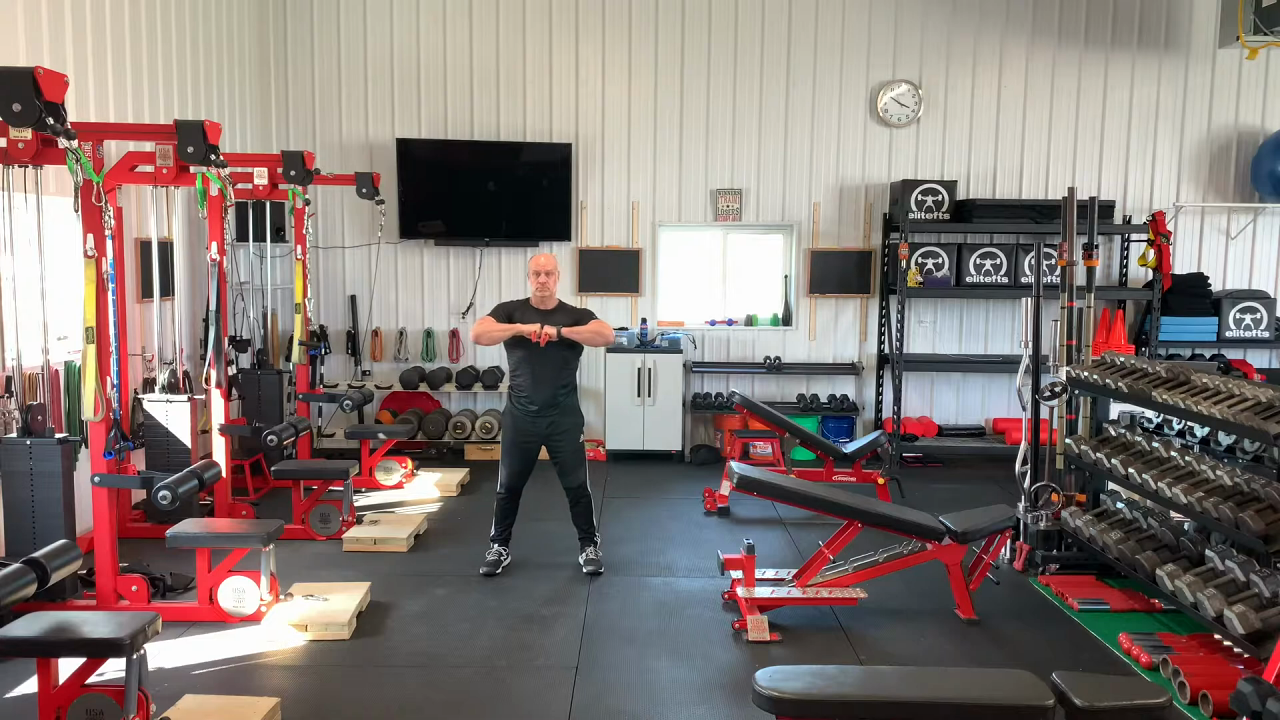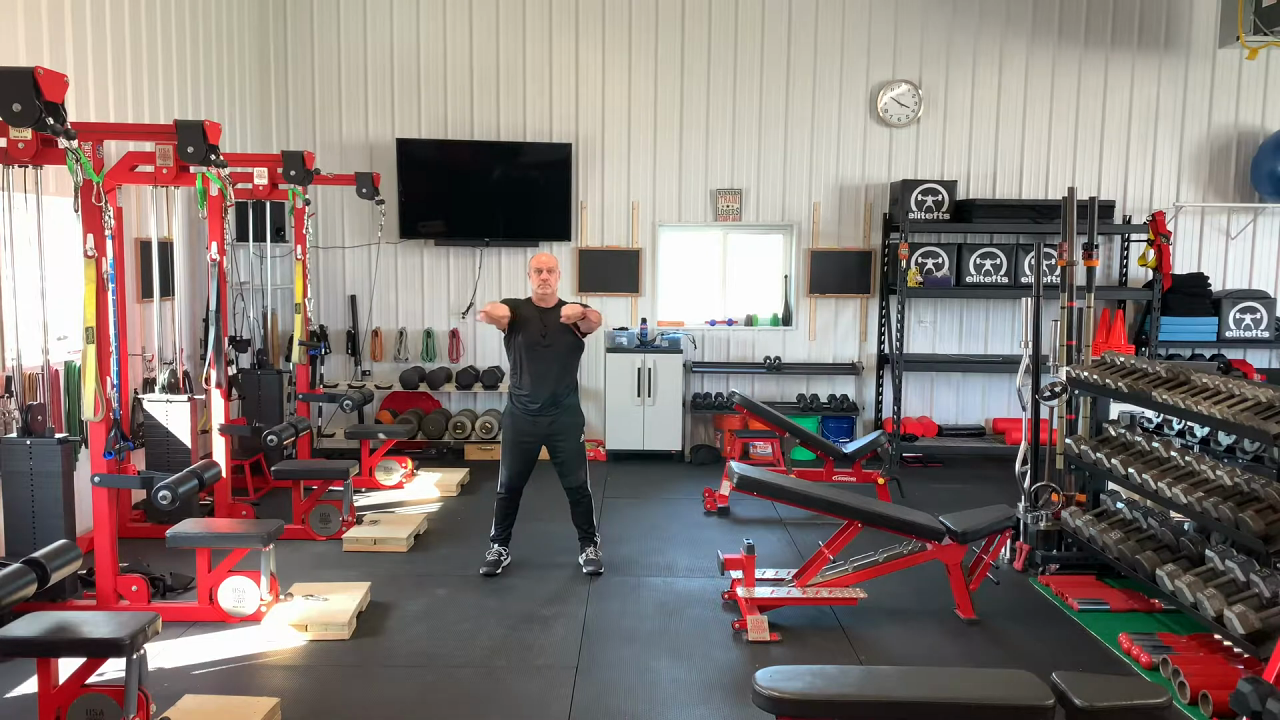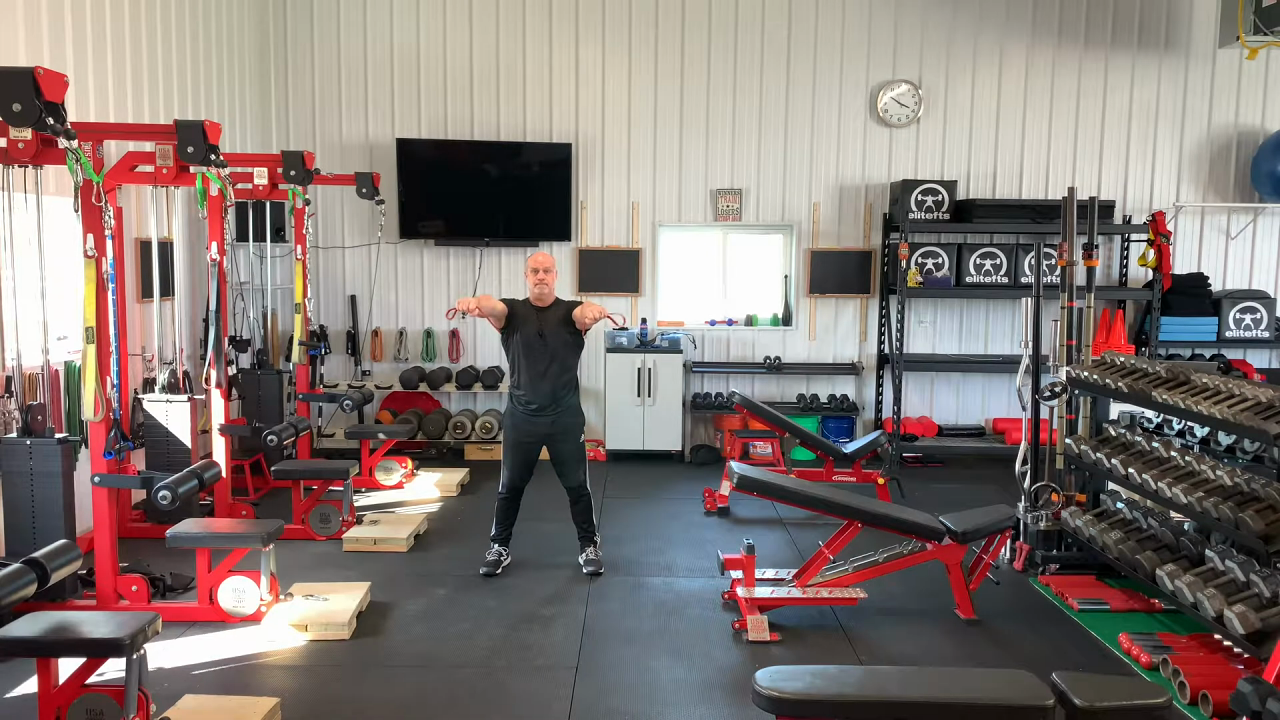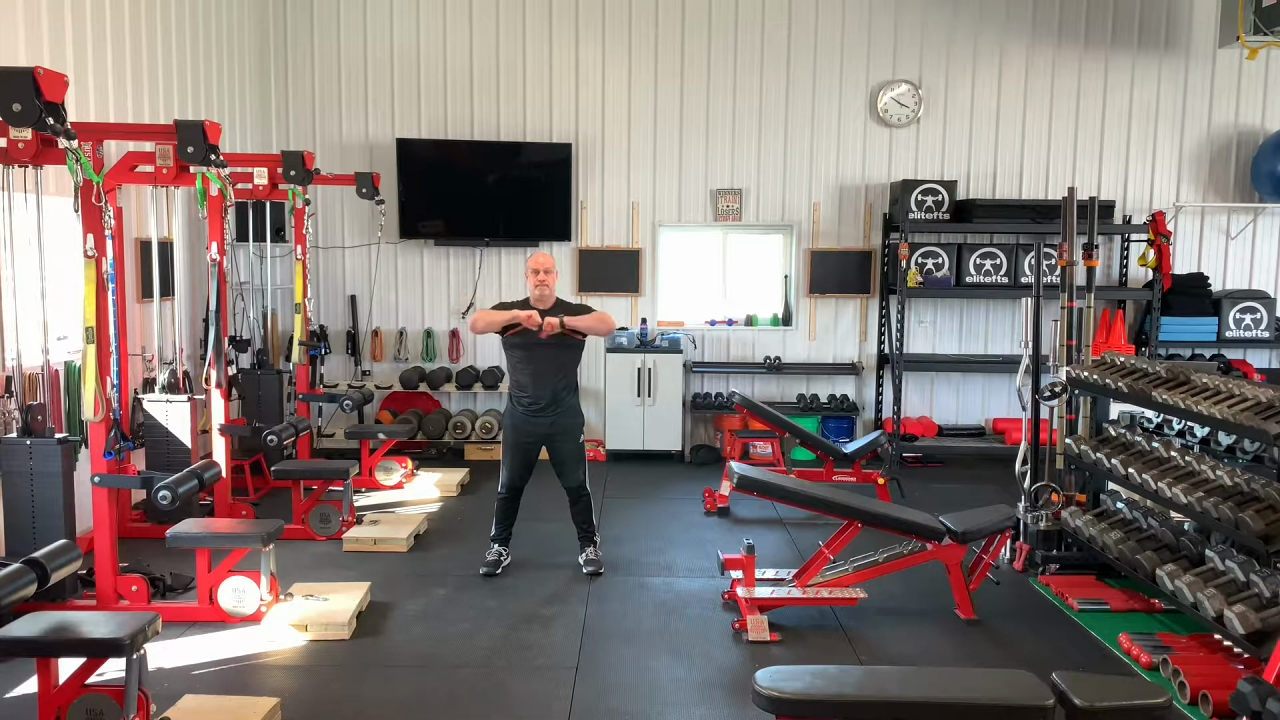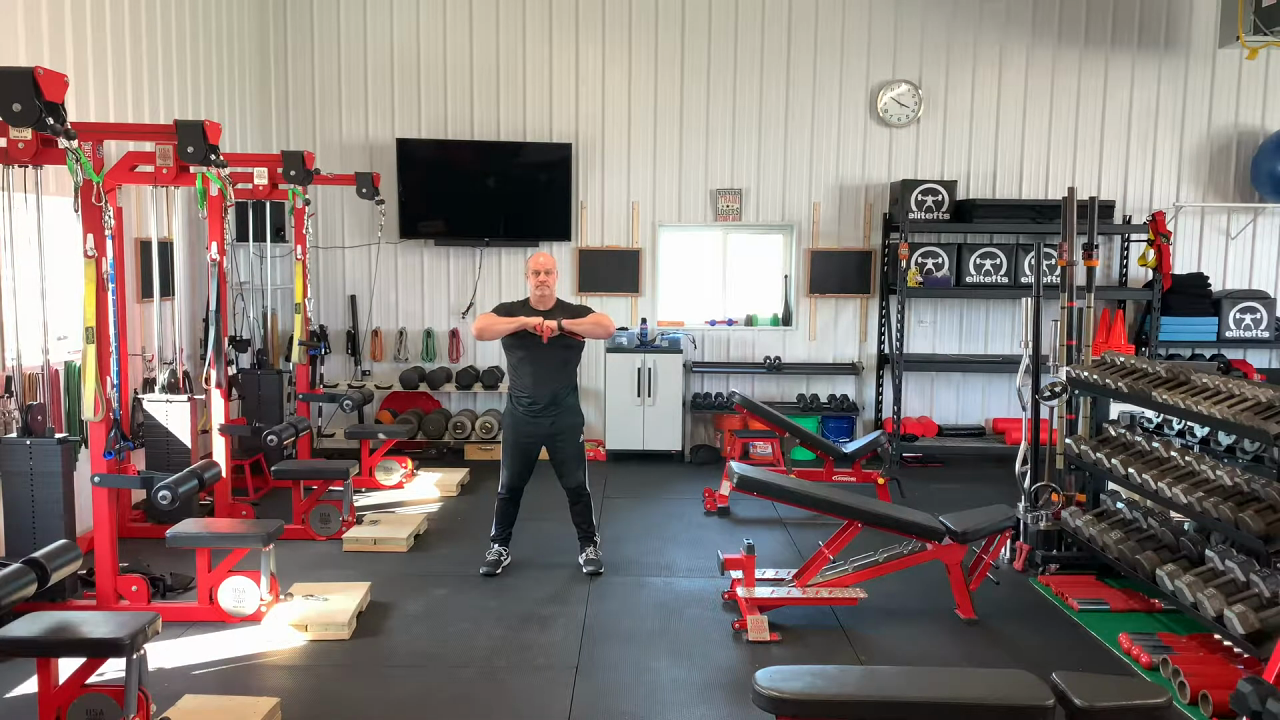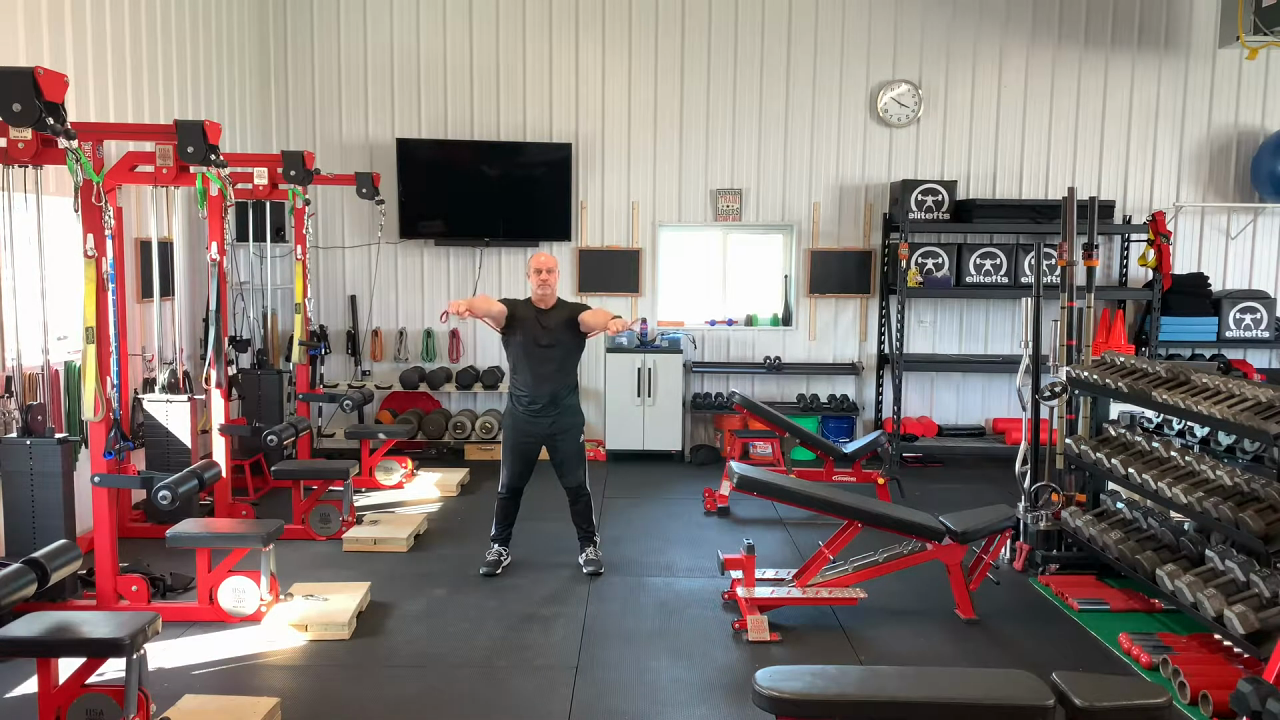
dt=0.5s
person 1, frame 1
left shoulder: (576, 315)
right shoulder: (511, 311)
left elbow: (607, 336)
right elbow: (477, 334)
left wrist: (558, 331)
right wrist: (522, 328)
left hip: (564, 418)
right hip: (520, 417)
left knee: (577, 486)
right knee: (509, 486)
left ankle: (589, 547)
right ankle: (499, 547)
person 1, frame 2
left shoulder: (575, 310)
right shoulder: (514, 308)
left elbow: (595, 319)
right elbow: (492, 312)
left wrist: (579, 313)
right wrist: (496, 311)
left hip: (565, 417)
right hip: (521, 416)
left knee: (577, 486)
right knee: (509, 486)
left ankle: (589, 546)
right ankle: (499, 547)
person 1, frame 3
left shoulder: (570, 311)
right shoulder: (513, 311)
left elbow: (586, 312)
right elbow: (492, 307)
left wrist: (592, 312)
right wrist: (475, 304)
left hip: (565, 417)
right hip: (521, 417)
left knee: (577, 486)
right knee: (510, 486)
left ankle: (589, 546)
right ankle: (499, 547)
person 1, frame 4
left shoulder: (573, 312)
right shoulder: (510, 311)
left elbow: (608, 324)
right elbow: (475, 323)
left wrist: (562, 322)
right wrist: (516, 314)
left hip: (565, 417)
right hip: (521, 417)
left knee: (577, 486)
right knee: (509, 486)
left ankle: (589, 547)
right ankle: (499, 547)
person 1, frame 5
left shoulder: (573, 313)
right shoulder: (511, 312)
left elbow: (607, 328)
right elbow: (479, 329)
left wrist: (560, 325)
right wrist: (524, 322)
left hip: (565, 418)
right hip: (520, 418)
left knee: (577, 486)
right knee: (509, 486)
left ankle: (589, 547)
right ankle: (499, 547)
person 1, frame 6
left shoulder: (573, 312)
right shoulder: (513, 311)
left elbow: (594, 317)
right elbow: (489, 306)
left wrist: (612, 320)
right wrist: (469, 305)
left hip: (565, 417)
right hip: (521, 417)
left knee: (577, 486)
right knee: (510, 487)
left ankle: (589, 547)
right ankle: (499, 547)
